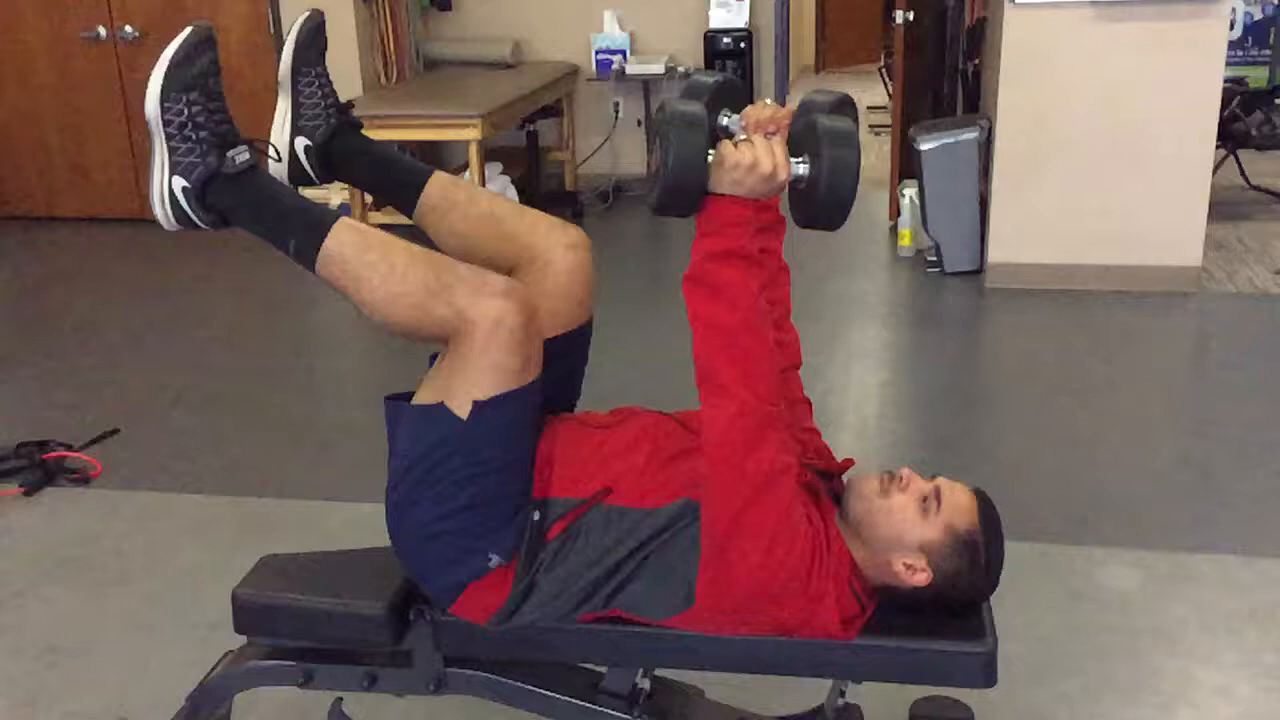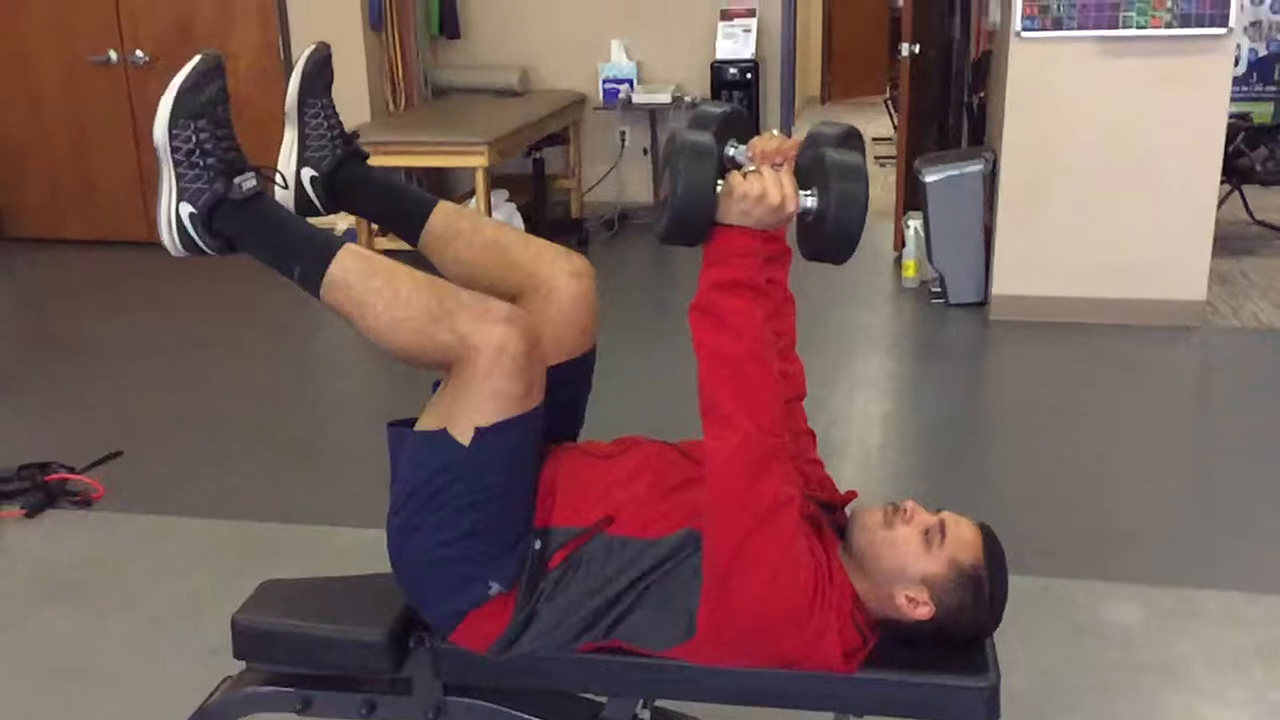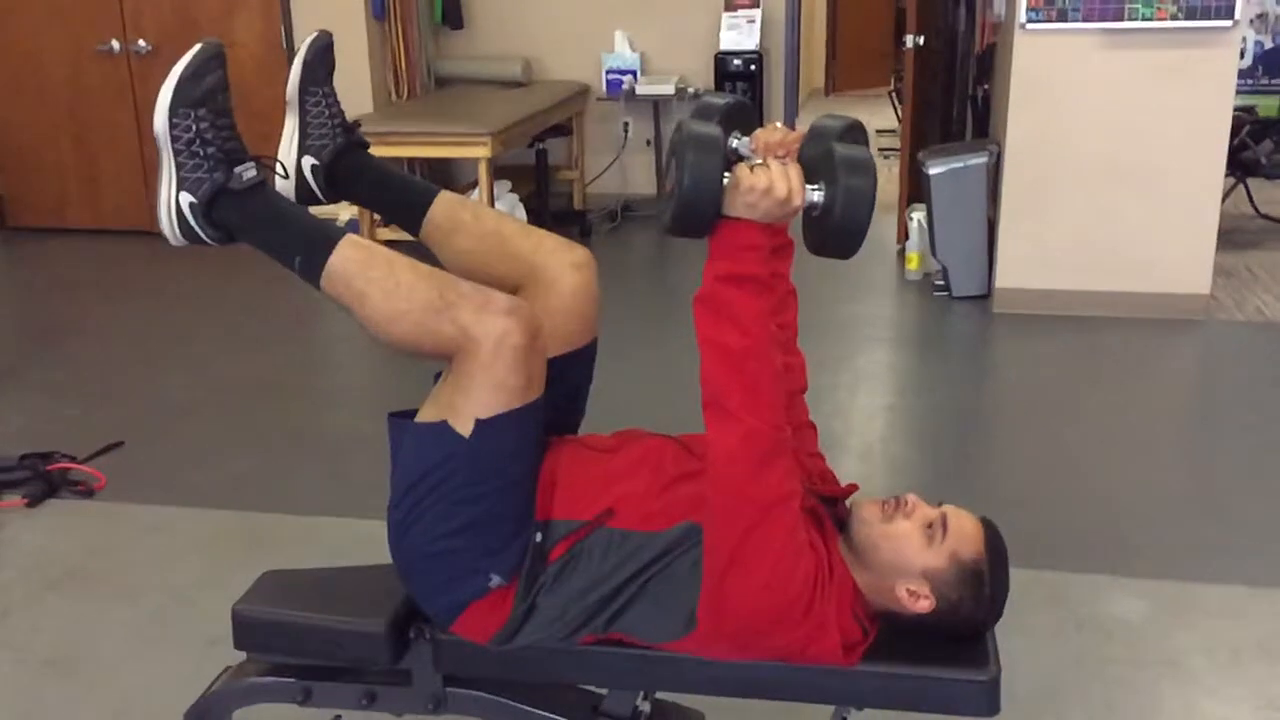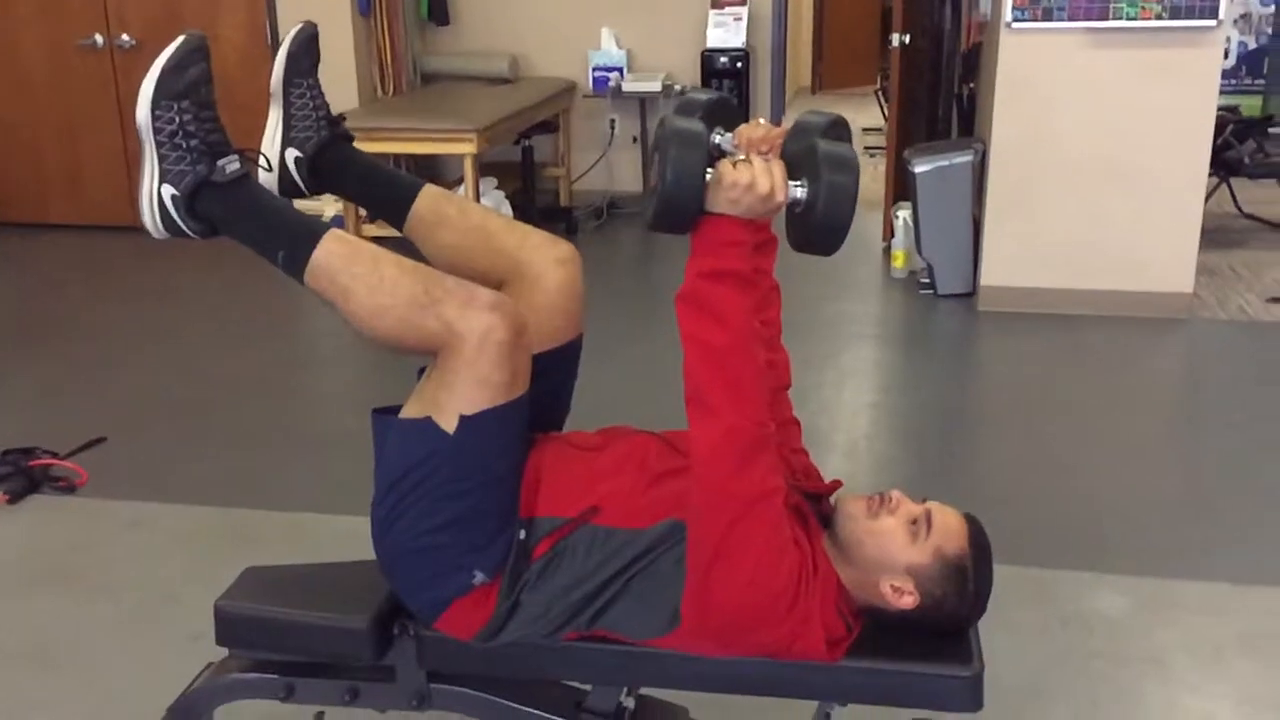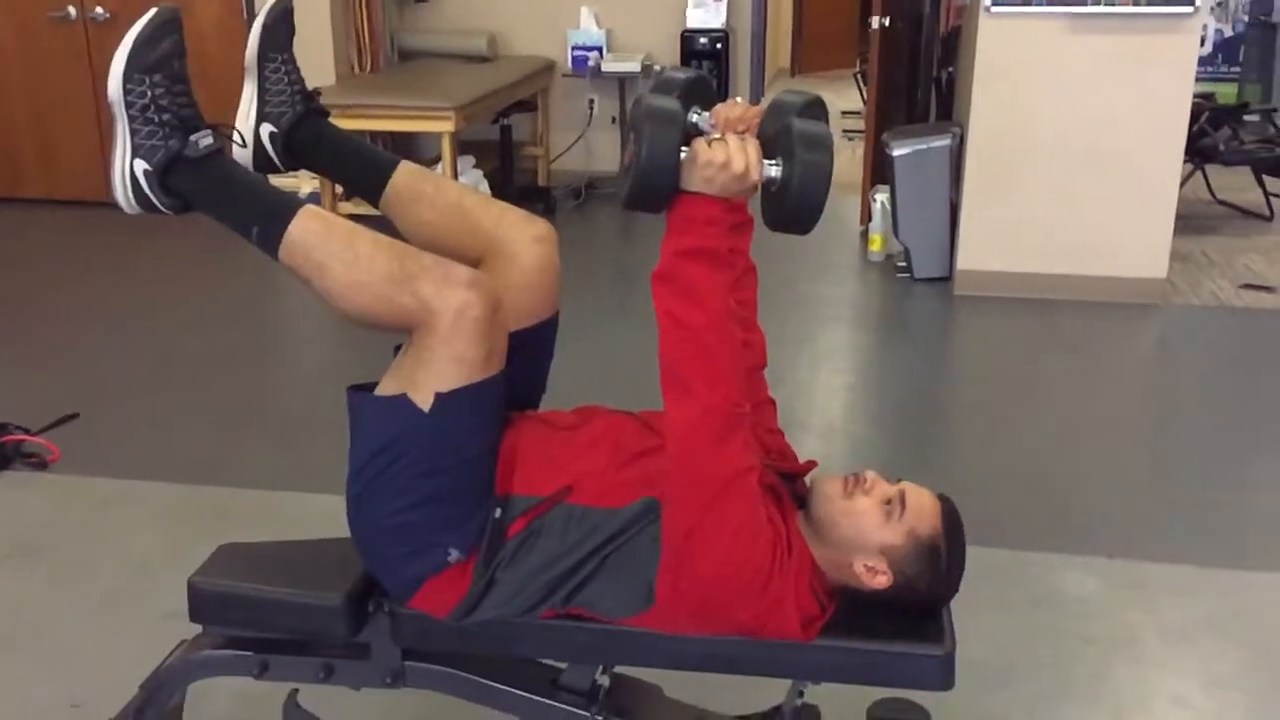
dt=0.3s
person 1, frame 1
left shoulder: (791, 578)
right shoulder: (812, 481)
left elbow: (742, 402)
right elbow: (769, 369)
left wrist: (734, 207)
right wrist: (759, 206)
left hip: (486, 555)
right hip: (534, 472)
left knee: (495, 308)
right knee: (559, 255)
left ankle: (219, 183)
right ankle: (326, 145)
person 1, frame 2
left shoulder: (794, 610)
right shoulder: (817, 517)
left elbow: (745, 434)
right elbow: (772, 404)
left wrist: (740, 238)
right wrist: (763, 232)
left hip: (486, 585)
right hip: (534, 501)
left knee: (496, 333)
right knee: (561, 281)
left ankle: (226, 207)
right ankle: (332, 174)
person 1, frame 3
left shoulder: (792, 603)
right shoulder: (816, 507)
left elbow: (747, 426)
right elbow: (773, 394)
left wrist: (747, 231)
right wrist: (767, 226)
left hip: (486, 575)
right hip: (534, 492)
left knee: (499, 324)
right knee: (563, 273)
left ankle: (226, 199)
right ankle: (332, 165)
person 1, frame 4
left shoulder: (777, 598)
right shoulder: (802, 508)
left elbow: (731, 423)
right elbow: (758, 391)
left wrist: (729, 229)
right wrist: (750, 223)
left hip: (468, 572)
right hip: (520, 490)
left knee: (482, 322)
right knee: (549, 270)
left ankle: (209, 191)
right ankle: (316, 157)
person 1, frame 5
left shoulder: (752, 578)
right shoulder: (777, 487)
left elbow: (706, 404)
right elbow: (733, 374)
left wrist: (705, 205)
right wrist: (727, 203)
left hip: (444, 550)
right hip: (495, 466)
left knee: (459, 298)
right knee: (526, 245)
left ankle: (181, 167)
right ankle: (289, 133)
